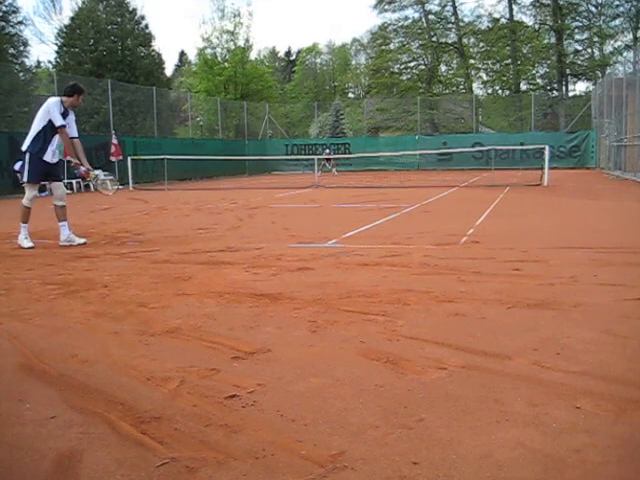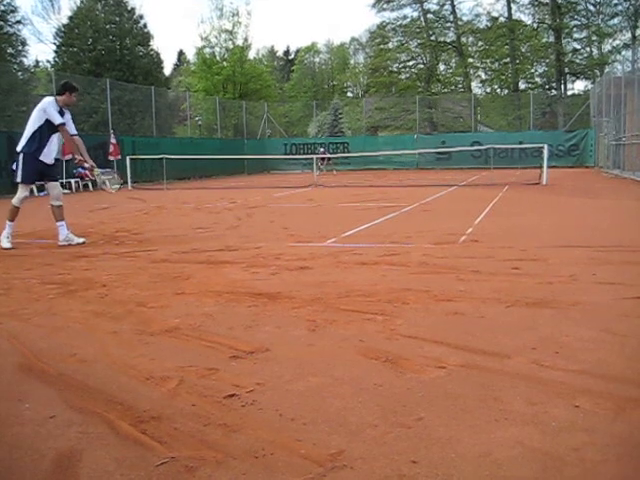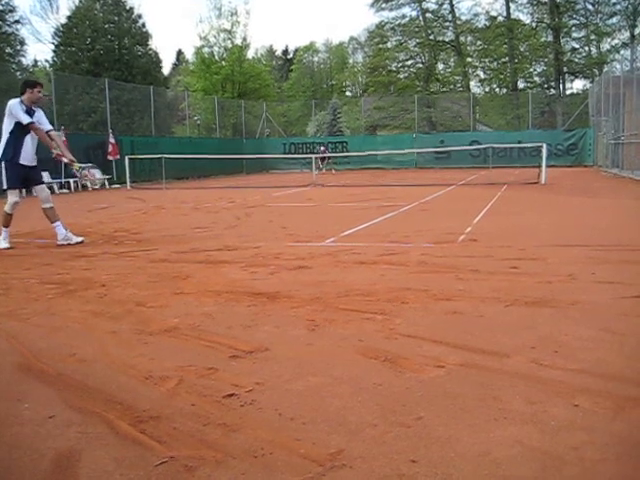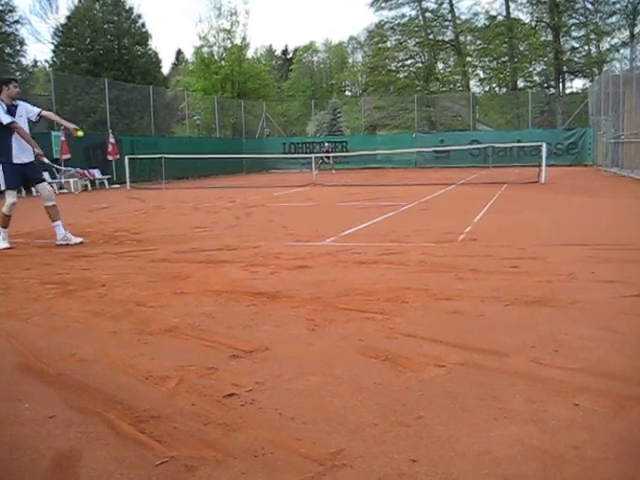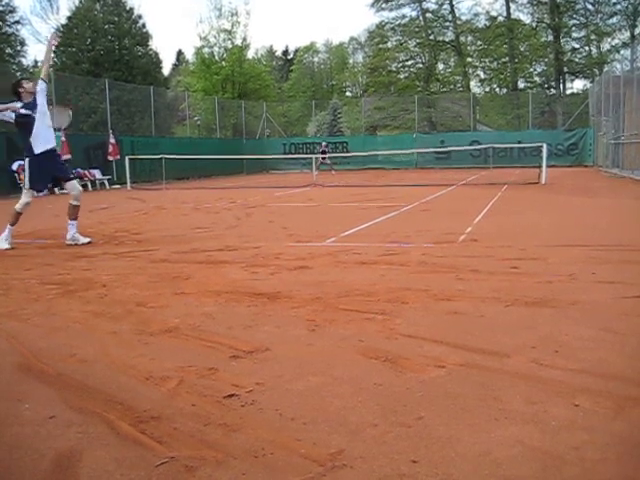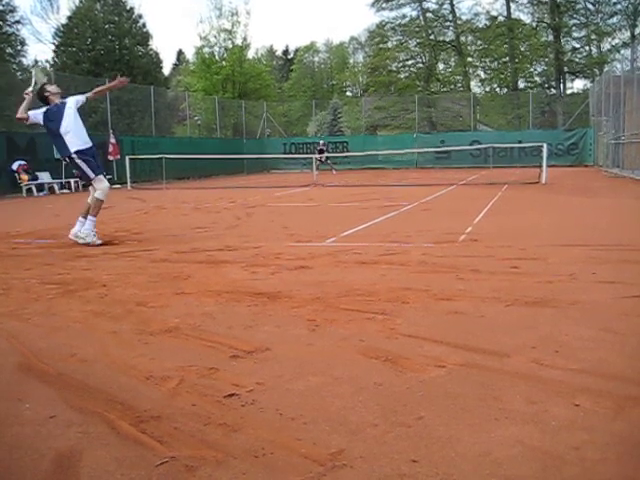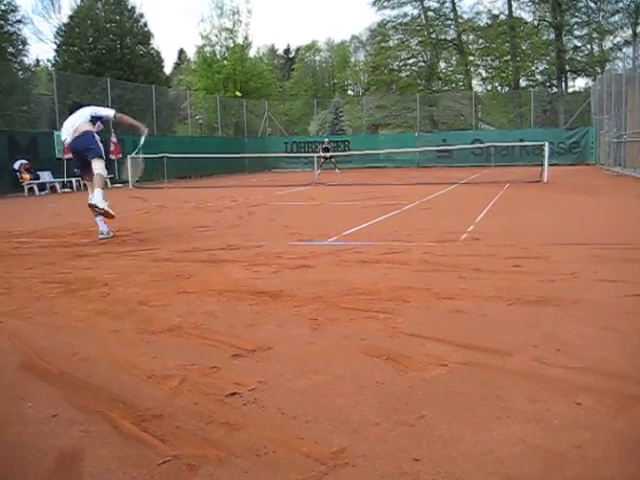
dt=0.4s
person 1, frame 1
left shoulder: (70, 115)
right shoulder: (53, 103)
left elbow: (75, 140)
right elbow: (62, 132)
left wrist: (85, 163)
right wrist: (74, 158)
left hip: (53, 157)
right hip: (35, 154)
left knee: (60, 194)
right knee: (31, 194)
left ankle: (65, 235)
right ankle: (23, 234)
person 1, frame 2
left shoulder: (66, 113)
right shoulder: (48, 102)
left elbow: (75, 137)
right elbow: (64, 132)
left wrist: (88, 160)
right wrist: (77, 154)
left hip: (48, 158)
right hip: (30, 154)
left knee: (57, 194)
right knee: (22, 194)
left ankle: (64, 235)
person 1, frame 3
left shoulder: (37, 112)
left elbow: (52, 132)
right elbow: (35, 129)
left wrist: (67, 153)
right wrist: (54, 149)
left hip: (30, 161)
left knee: (45, 196)
right knee: (14, 199)
left ankle: (62, 234)
person 1, frame 4
left shoulder: (22, 106)
left elbow: (45, 113)
right elbow: (16, 128)
left wrist: (66, 123)
right wrist: (36, 147)
left hip: (28, 160)
left knee: (47, 193)
left ankle: (61, 234)
person 1, frame 5
left shoulder: (39, 96)
left elbow: (45, 69)
left wrist: (50, 46)
left hip: (52, 153)
right hip: (35, 157)
left knee: (75, 191)
right knee: (27, 199)
left ankle: (72, 234)
person 1, frame 6
left shoulder: (69, 101)
right shoulder: (45, 112)
left elbow: (93, 94)
right elbow: (20, 116)
left wrist: (113, 85)
right wrist: (28, 98)
left hip: (87, 149)
right hip: (74, 153)
left knee: (99, 190)
right knee: (103, 186)
left ankle: (79, 230)
right ankle: (87, 231)
person 1, frame 7
left shoulder: (66, 123)
right shoulder: (89, 110)
left elbow: (67, 145)
right elbow: (118, 117)
right wrist: (139, 125)
left hip: (74, 144)
right hip: (87, 137)
left knee: (91, 186)
right knee: (99, 168)
left ankle: (102, 228)
right ankle: (98, 200)
